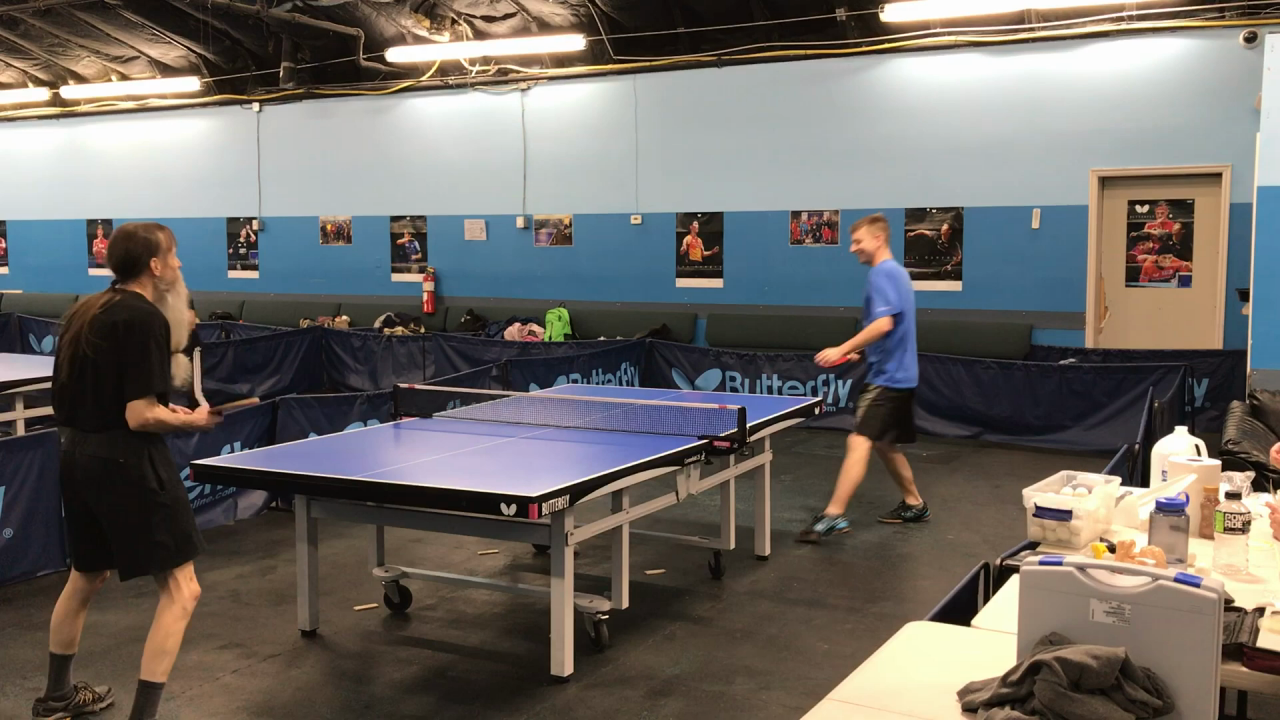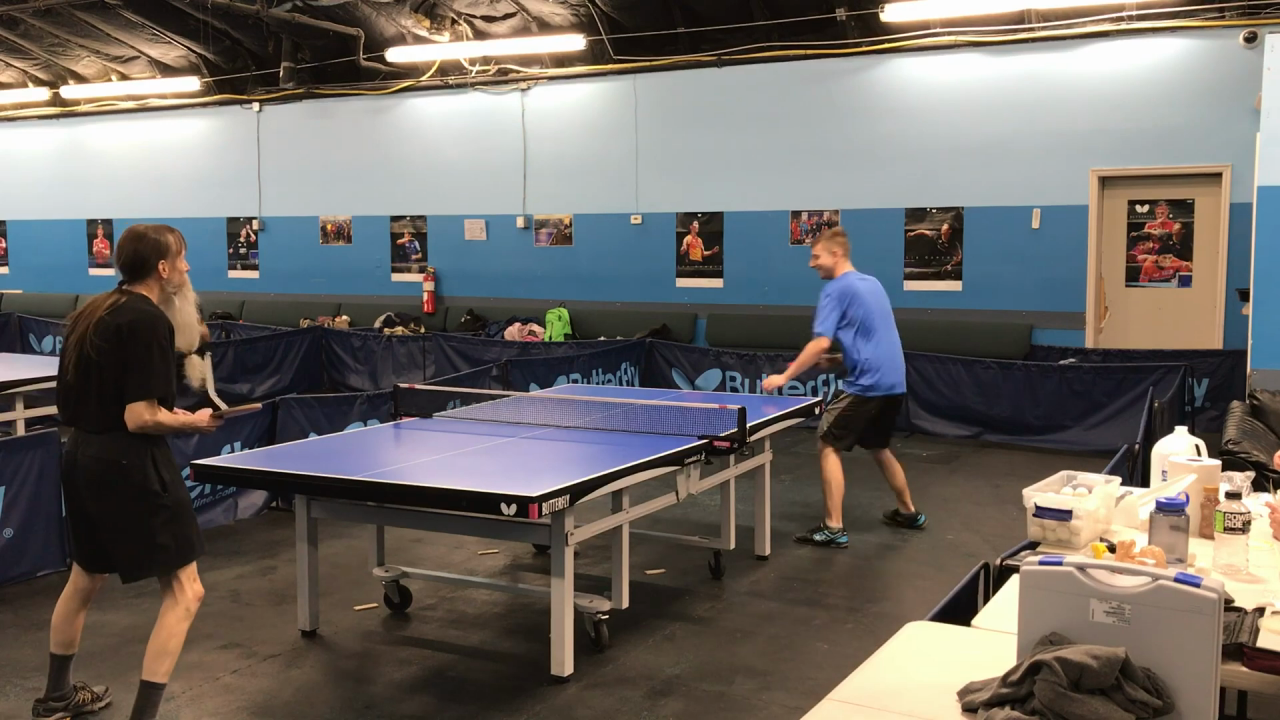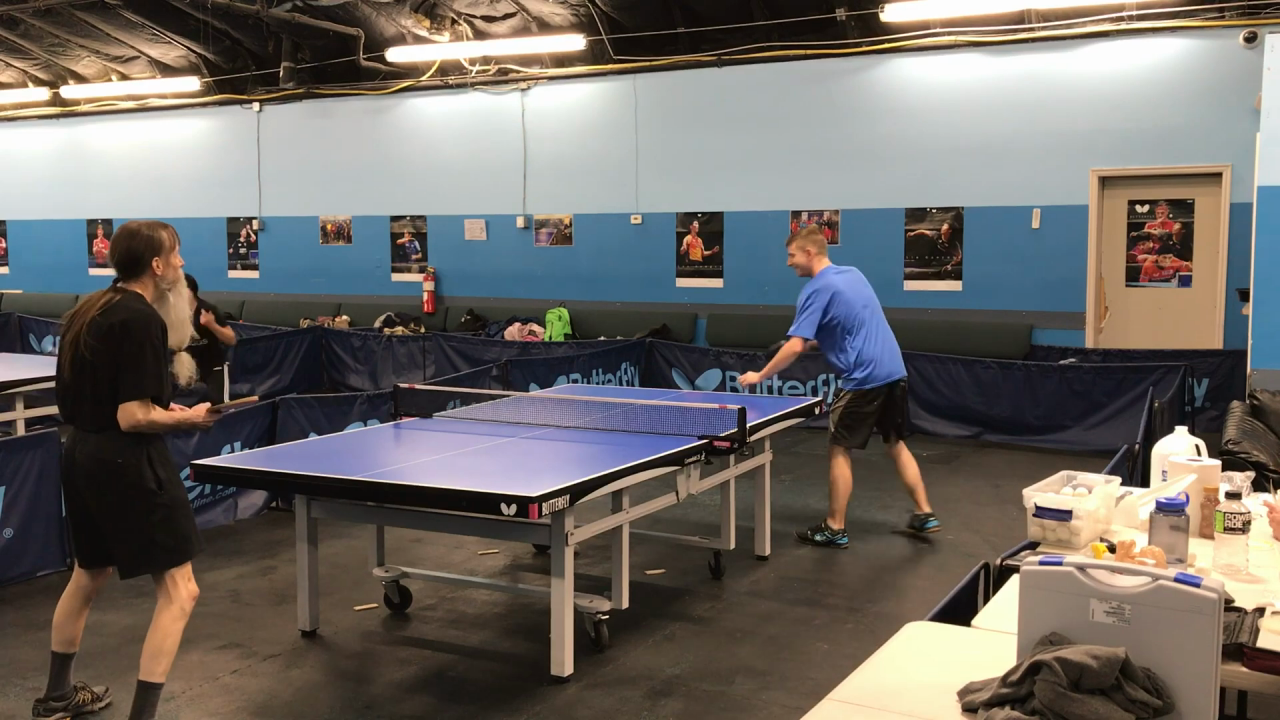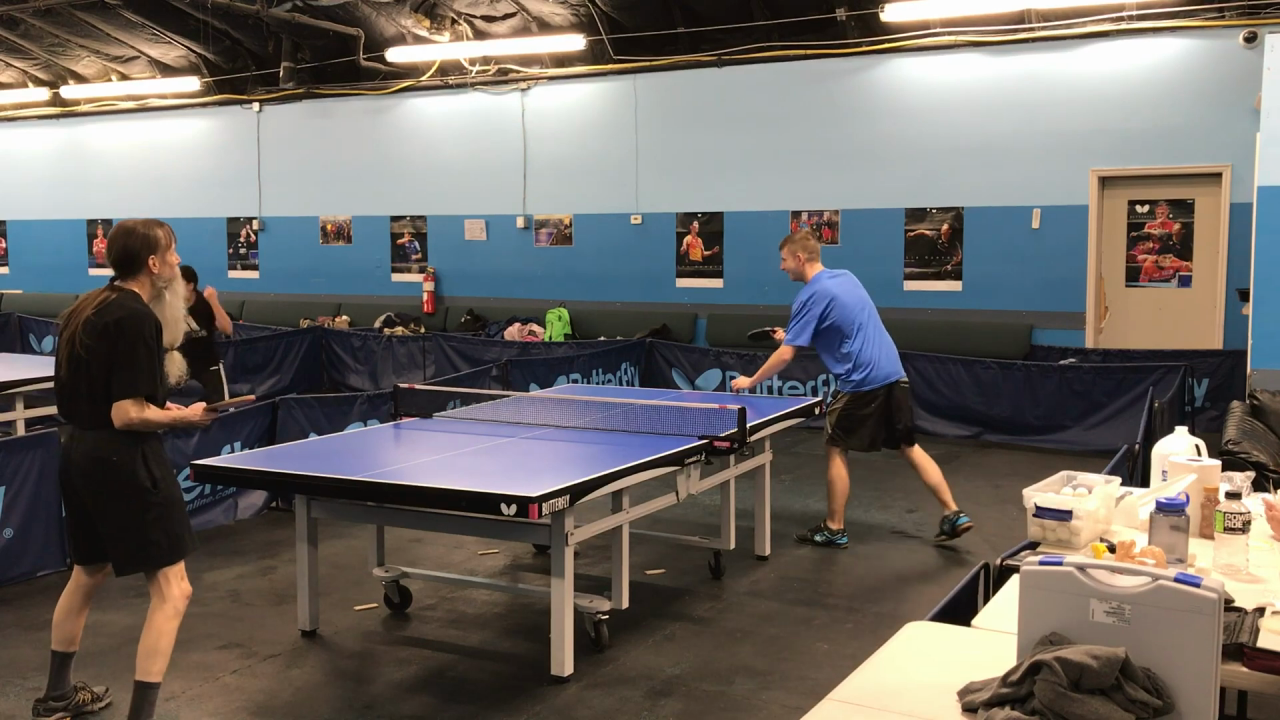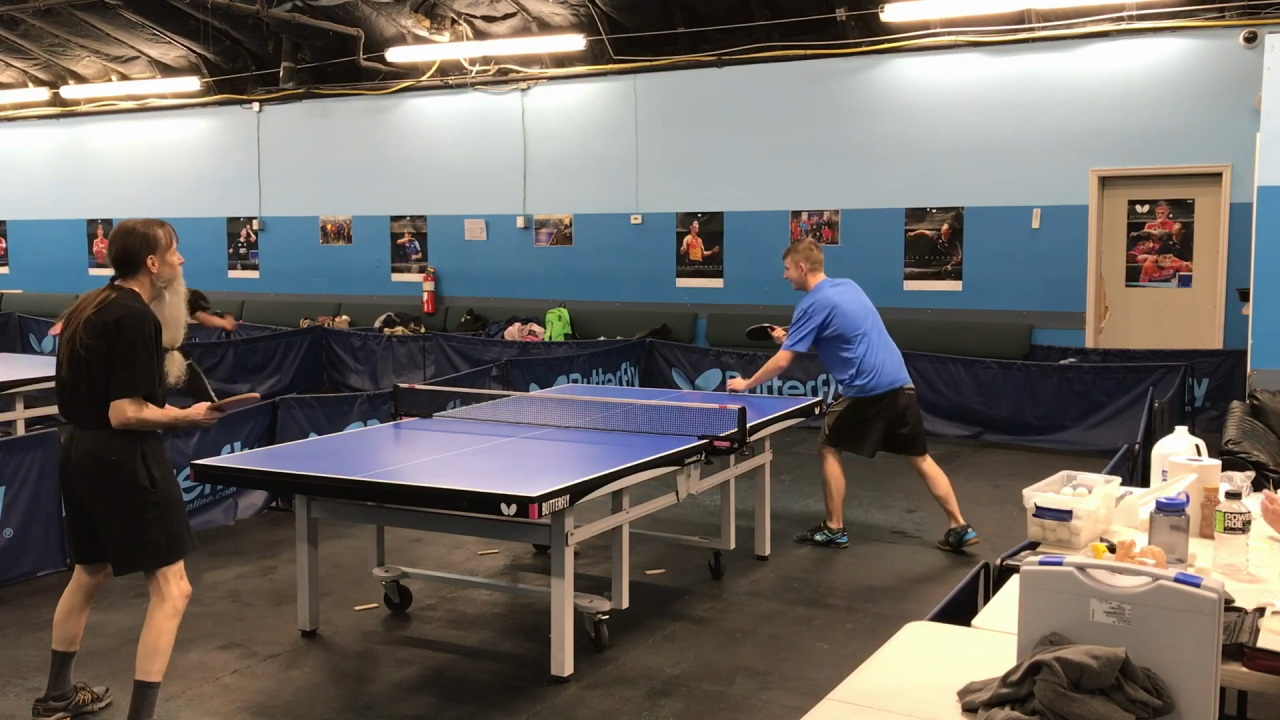
dt=0.2s
person 1, frame 1
left shoulder: (86, 313)
right shoulder: (144, 319)
left elbow: (66, 402)
right elbow: (141, 416)
right wrist: (192, 420)
left hip: (79, 456)
right hip: (127, 463)
left knee: (85, 577)
right knee: (181, 590)
person 1, frame 2
left shoulder: (92, 313)
right shoulder: (148, 321)
left elbow: (71, 400)
right elbow: (141, 418)
right wrist: (193, 421)
left hip: (83, 456)
right hip: (130, 464)
left knee: (86, 575)
right knee: (184, 592)
person 1, frame 3
left shoulder: (89, 311)
right shoulder: (141, 321)
right elbow: (134, 417)
right wrist: (189, 418)
left hip: (83, 454)
right hip: (128, 462)
left knee: (89, 574)
right knee: (179, 592)
person 1, frame 4
left shoulder: (86, 309)
right shoulder: (136, 319)
right elbow: (128, 415)
left wrist: (156, 406)
right wrist: (185, 416)
left hip: (81, 453)
right hip: (123, 460)
left knee: (88, 572)
right knee: (173, 591)
person 1, frame 5
left shoulder: (88, 308)
right shoulder: (135, 318)
right elbow: (126, 414)
left wrist: (159, 411)
right wrist: (185, 416)
left hip: (82, 452)
right hip: (122, 460)
left knee: (90, 571)
right knee: (171, 590)
person 2, frame 1
left shoulder: (882, 273)
right shoulder: (896, 273)
left elbow: (885, 323)
left wrist: (842, 350)
right wrist: (859, 350)
left hip: (889, 377)
right hip: (901, 375)
left knee: (859, 441)
right knee: (886, 442)
left ankle: (833, 516)
right ankle: (914, 504)
person 2, frame 2
left shoulder: (836, 289)
right shoulder: (872, 284)
left elbow: (821, 343)
left wrist: (784, 377)
right wrist: (839, 356)
left hip: (867, 385)
right hip: (895, 382)
left knee: (829, 447)
right knee: (878, 447)
left ankle: (834, 529)
right ankle: (908, 510)
person 2, frame 3
left shoulder: (817, 289)
right shoulder: (853, 274)
left elbow: (794, 347)
left wrist: (760, 375)
right wrist: (817, 342)
left hip: (863, 378)
right hip: (894, 371)
left knee: (839, 450)
right knee: (896, 444)
left ankle: (834, 530)
right ankle: (923, 514)
person 2, frame 4
left shoulder: (810, 296)
right shoulder: (846, 278)
left elbow: (785, 355)
left wrist: (750, 381)
right wrist: (793, 336)
left hip: (861, 381)
right hip: (893, 373)
left knee: (836, 451)
right knee: (910, 448)
left ankle: (834, 529)
right ankle: (953, 515)
person 2, frame 5
left shoulder: (812, 304)
right shoulder: (849, 287)
left elbow: (782, 361)
left wrist: (747, 384)
right wrist: (792, 337)
left hip: (865, 388)
right hip: (899, 381)
left knee: (830, 450)
right knee: (920, 458)
left ankle: (834, 529)
right ankle: (960, 527)
